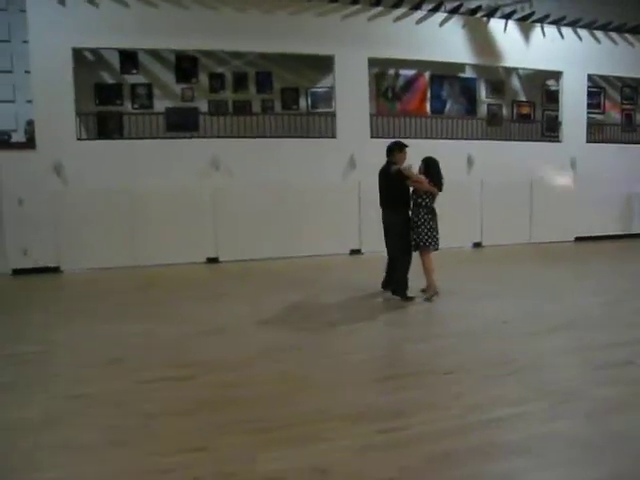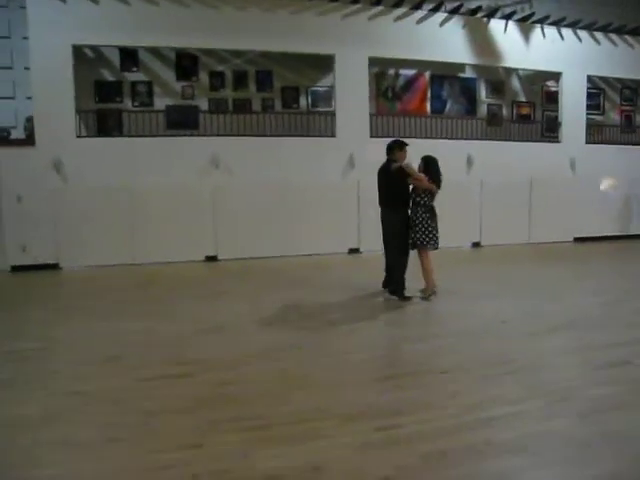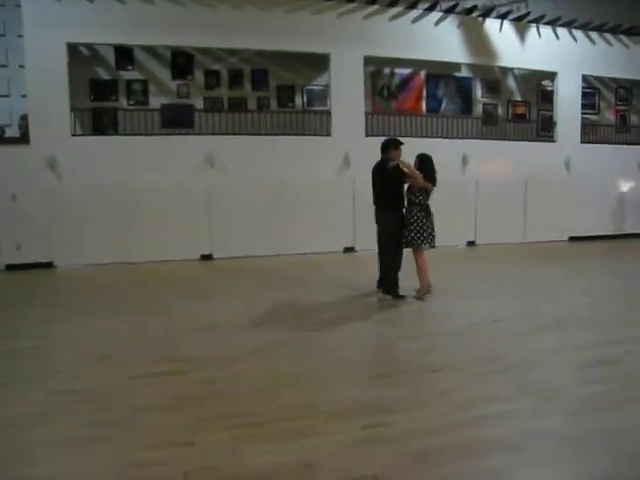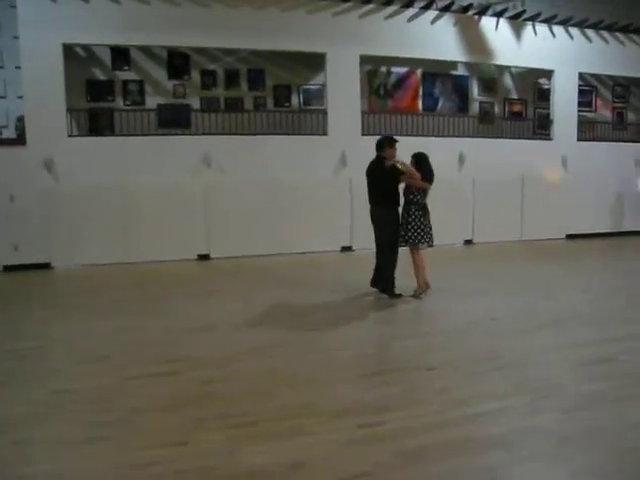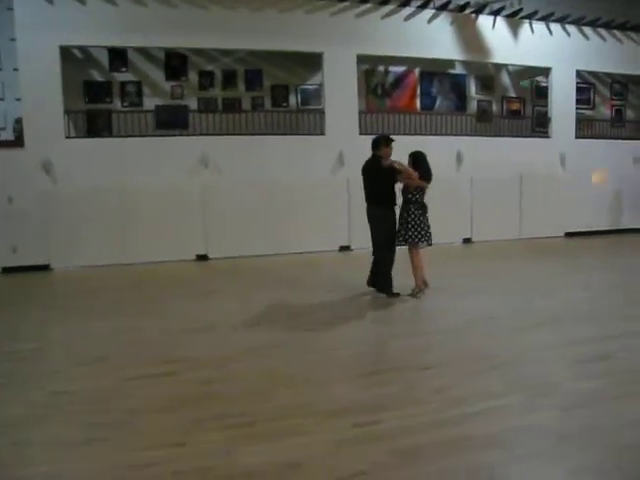
dt=0.1s
person 1, frame 1
left shoulder: (387, 169)
right shoulder: (394, 170)
left hip: (391, 214)
right hip: (397, 215)
left knee: (395, 250)
right knee: (403, 252)
left ankle: (389, 282)
right ankle: (399, 288)
person 1, frame 2
left shoulder: (385, 168)
right shoulder: (395, 169)
right elbow: (418, 181)
right wrist: (430, 186)
left hip: (389, 213)
right hip: (397, 214)
left knee: (392, 250)
right knee: (400, 251)
left ankle: (389, 282)
right ankle: (396, 288)
person 1, frame 3
left shoulder: (379, 167)
right shoulder: (390, 167)
right elbow: (414, 180)
right wrist: (426, 185)
left hip: (383, 212)
right hip: (391, 213)
left knee: (386, 249)
right knee: (394, 250)
left ankle: (383, 282)
right ankle: (390, 287)
person 1, frame 4
left shoulder: (374, 165)
right shoulder: (386, 166)
right elbow: (408, 178)
right wrist: (422, 183)
left hip: (378, 210)
right hip: (387, 212)
left knee: (383, 248)
right knee: (390, 249)
left ankle: (378, 280)
right ankle: (387, 287)
person 1, frame 5
left shoulder: (369, 165)
right shoulder: (382, 165)
right elbow: (405, 177)
right wrist: (412, 176)
left hip: (374, 210)
right hip: (383, 211)
left knee: (379, 247)
right knee: (386, 248)
left ankle: (375, 280)
right ankle: (384, 286)
person 2, frame 1
left shoulder: (424, 180)
right shoulder: (432, 184)
left elbow: (412, 177)
left hip: (422, 218)
right hip: (427, 218)
left knee: (425, 254)
right knee: (425, 253)
left ankle: (432, 287)
right ankle: (430, 285)
person 2, frame 2
right shoulder: (433, 182)
left hip: (421, 217)
right hip: (427, 216)
left knee: (423, 253)
right knee: (424, 253)
left ankle: (430, 287)
right ankle: (430, 284)
person 2, frame 3
right shoulder: (428, 180)
left hip: (416, 216)
right hip: (422, 215)
left knee: (418, 252)
right knee: (420, 252)
left ankle: (424, 286)
right ankle: (426, 283)
person 2, frame 4
right shoulder: (425, 179)
left hip: (414, 215)
right hip: (419, 214)
left knee: (415, 251)
right knee: (417, 251)
left ankle: (421, 285)
right ankle: (424, 282)
person 2, frame 5
left shoulder: (415, 176)
right shoulder: (423, 178)
left hip: (412, 214)
right hip: (417, 214)
left knee: (414, 251)
right knee: (415, 250)
left ankle: (419, 284)
right ankle: (422, 281)
